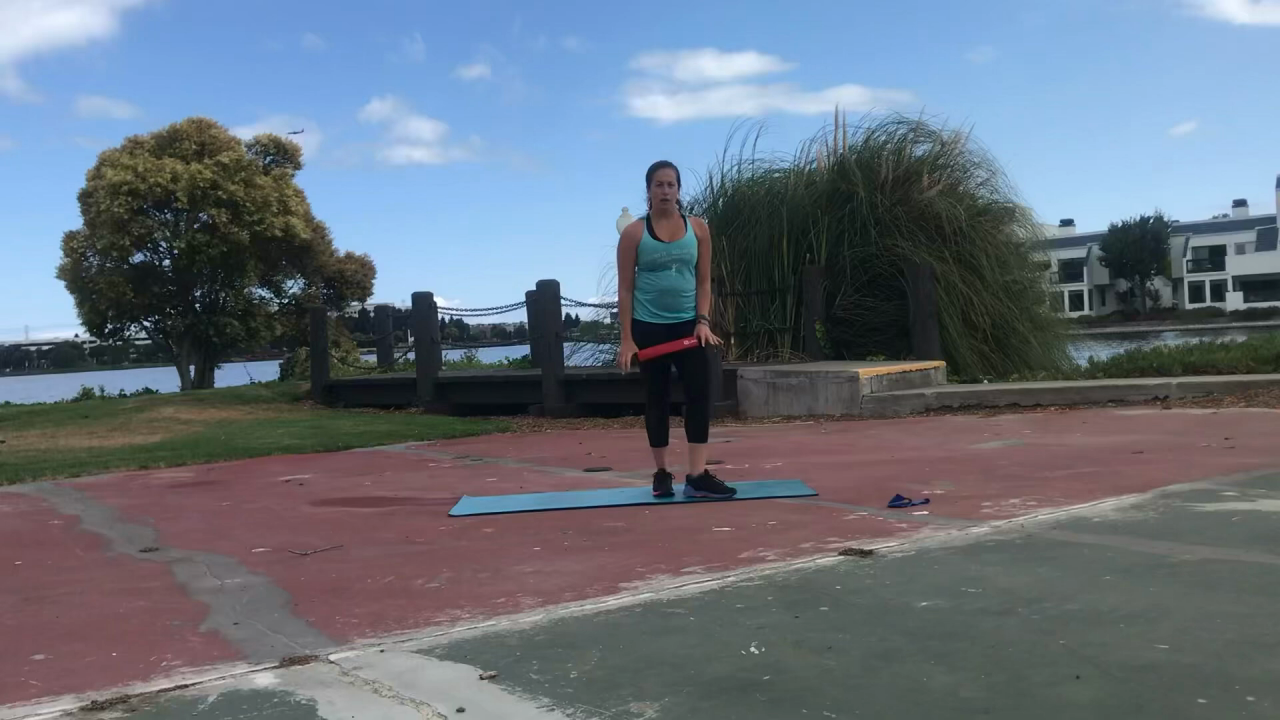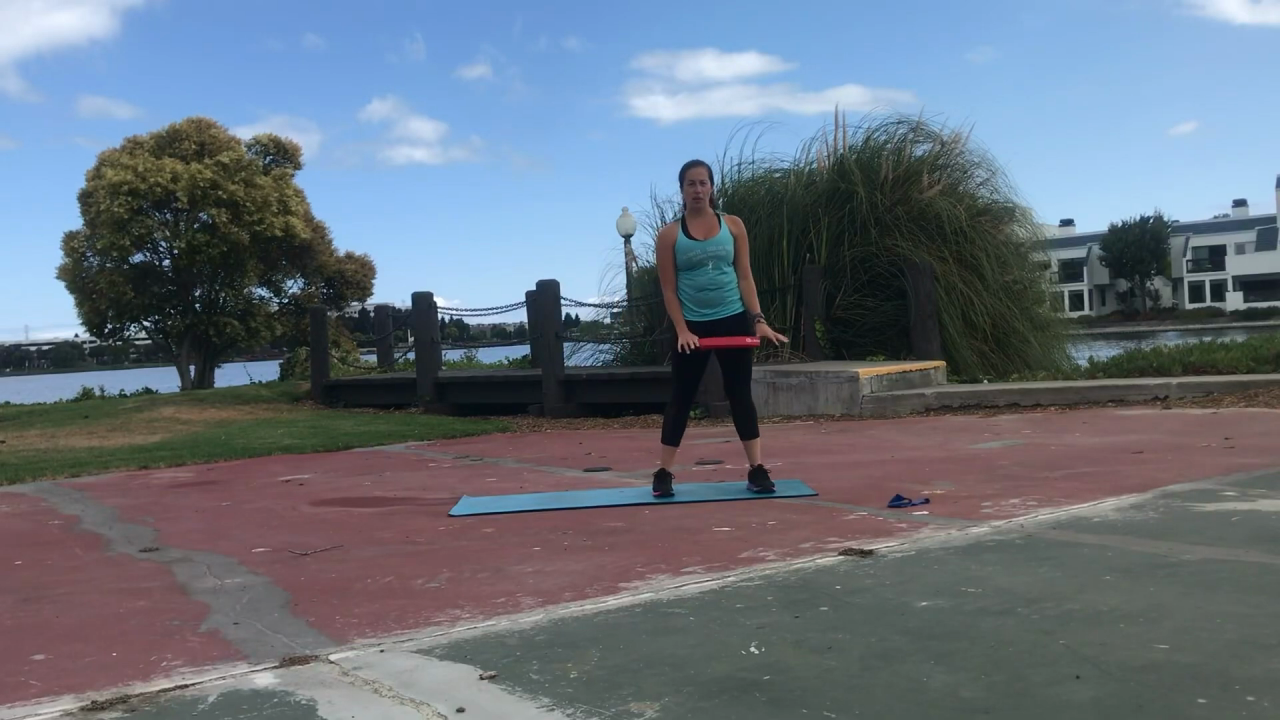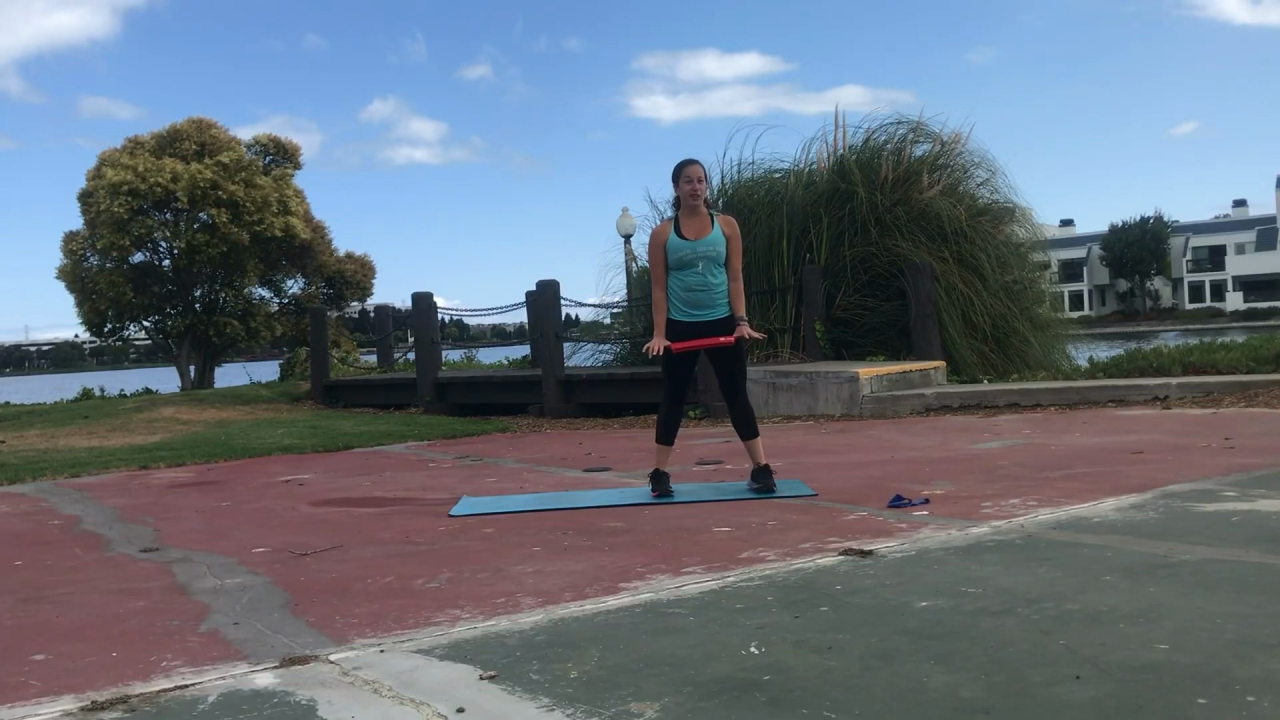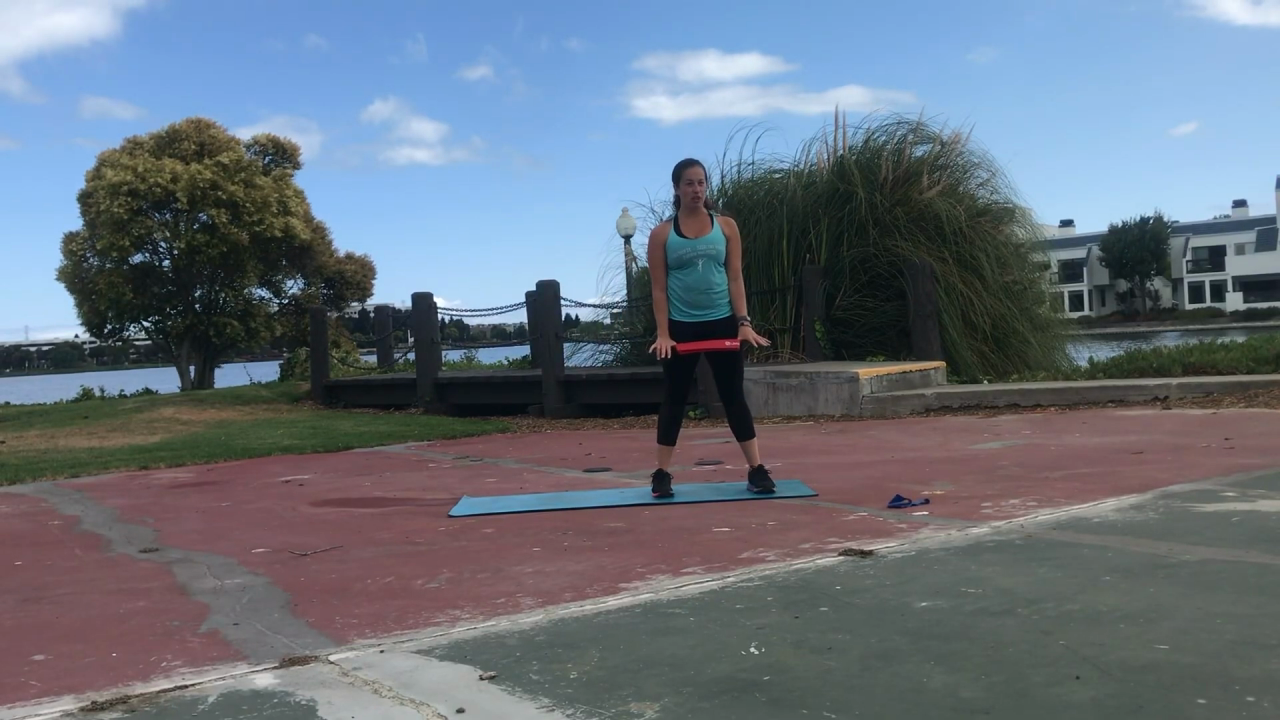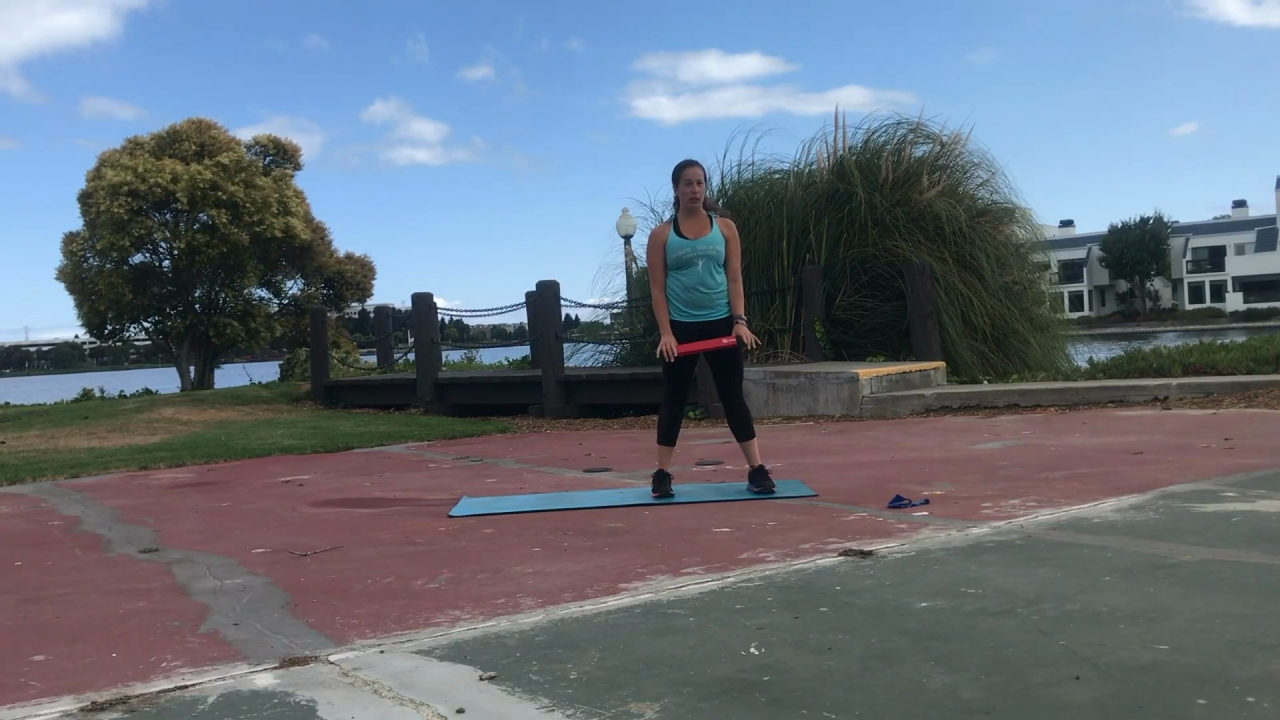
dt=1s
person 1, frame 1
left shoulder: (698, 229)
right shoulder: (634, 233)
left elbow: (704, 281)
right elbow: (625, 289)
left wrist: (703, 321)
right wrist: (627, 338)
left hip: (688, 324)
right hip: (649, 328)
left knee: (699, 395)
right knee: (657, 399)
left ankle: (697, 476)
right ankle: (662, 474)
person 1, frame 2
left shoulder: (733, 225)
right shoulder: (669, 234)
left elbow: (744, 276)
right elbow: (669, 289)
left wrist: (758, 319)
right wrist: (683, 330)
left hip: (733, 321)
right hip: (694, 326)
left knee: (740, 394)
right knee: (681, 398)
left ankle: (756, 469)
right ankle: (663, 473)
person 1, frame 3
left shoulder: (727, 226)
right shoulder: (663, 233)
left elbow: (735, 278)
right elbow: (659, 288)
left wrist: (742, 321)
right wrist: (659, 333)
left hip: (722, 322)
right hip: (680, 326)
left knee: (736, 394)
right knee: (673, 398)
left ankle: (761, 469)
right ankle: (659, 473)
person 1, frame 4
left shoulder: (726, 226)
right shoulder: (662, 233)
left elbow: (735, 278)
right elbow: (658, 288)
left wrist: (744, 322)
right wrist: (663, 333)
left hip: (722, 323)
right hip: (681, 326)
left knee: (733, 395)
right knee: (674, 398)
left ankle: (757, 469)
right ankle: (661, 474)
person 1, frame 5
left shoulder: (725, 227)
right shoulder: (661, 234)
left elbow: (734, 279)
right elbow: (657, 289)
left wrist: (739, 321)
right wrist: (666, 333)
left hip: (720, 323)
right hip: (680, 326)
left knee: (733, 396)
right knee: (674, 399)
left ankle: (757, 470)
right ankle: (662, 474)
